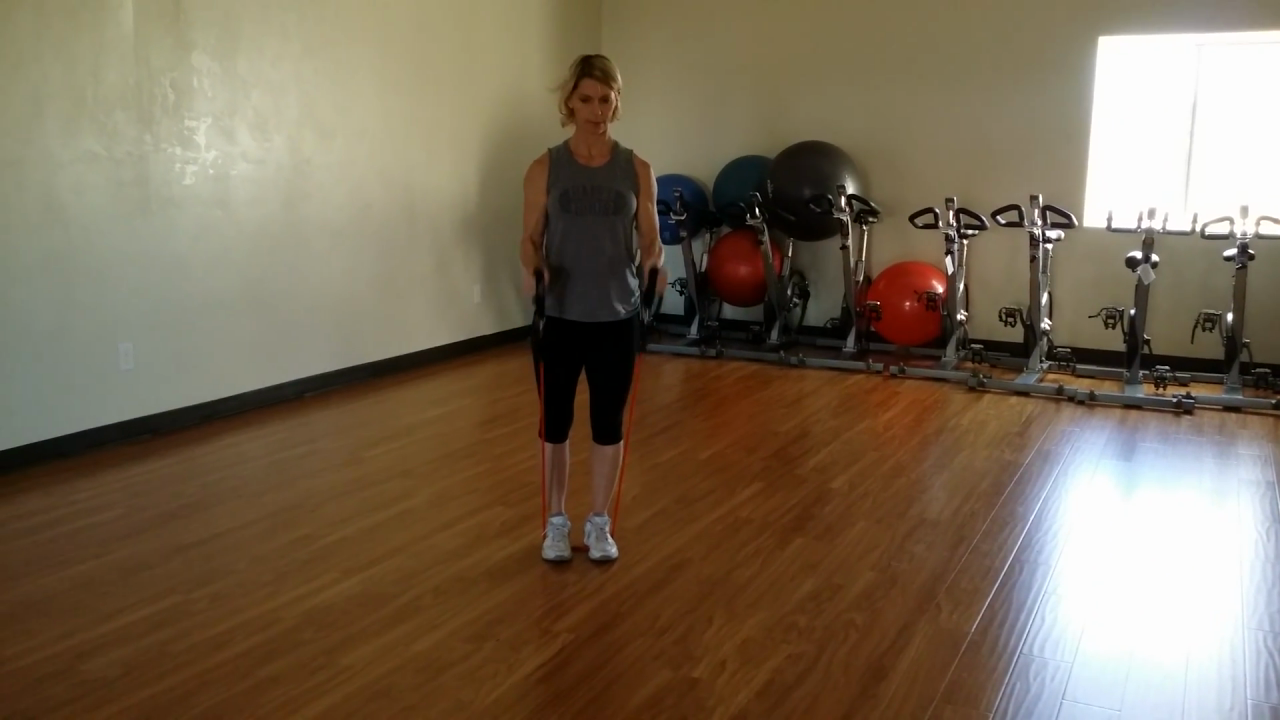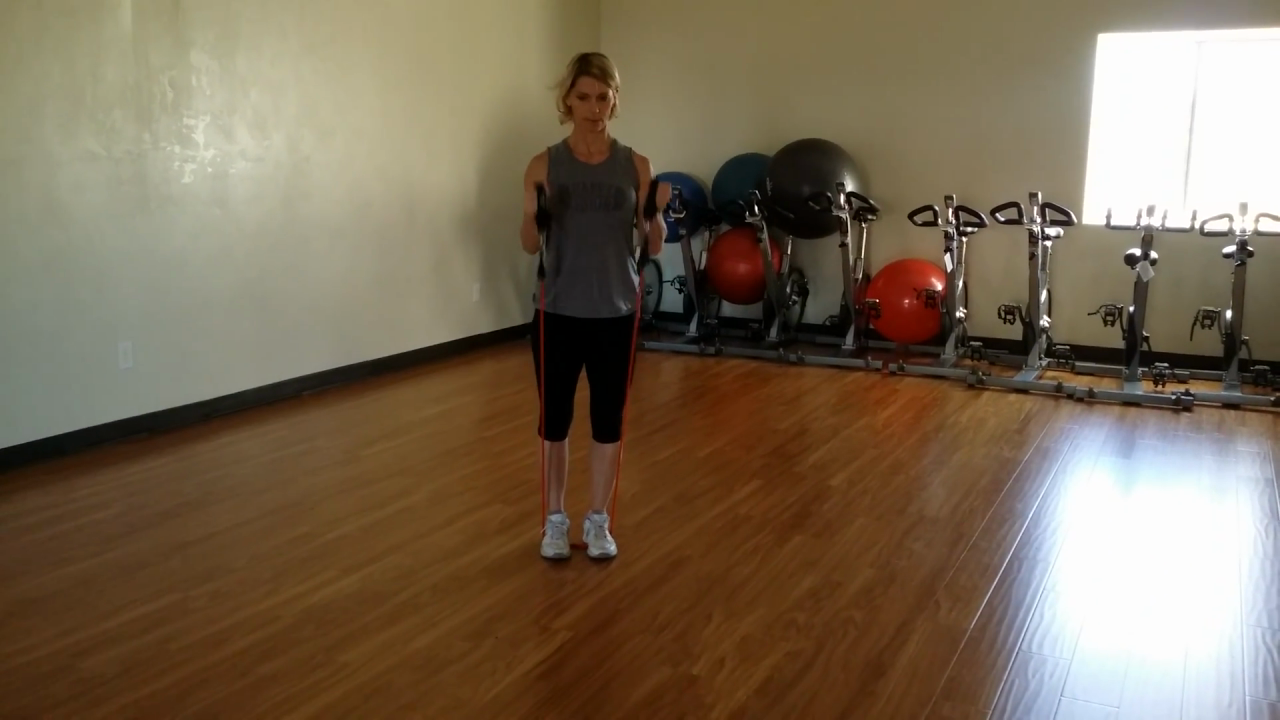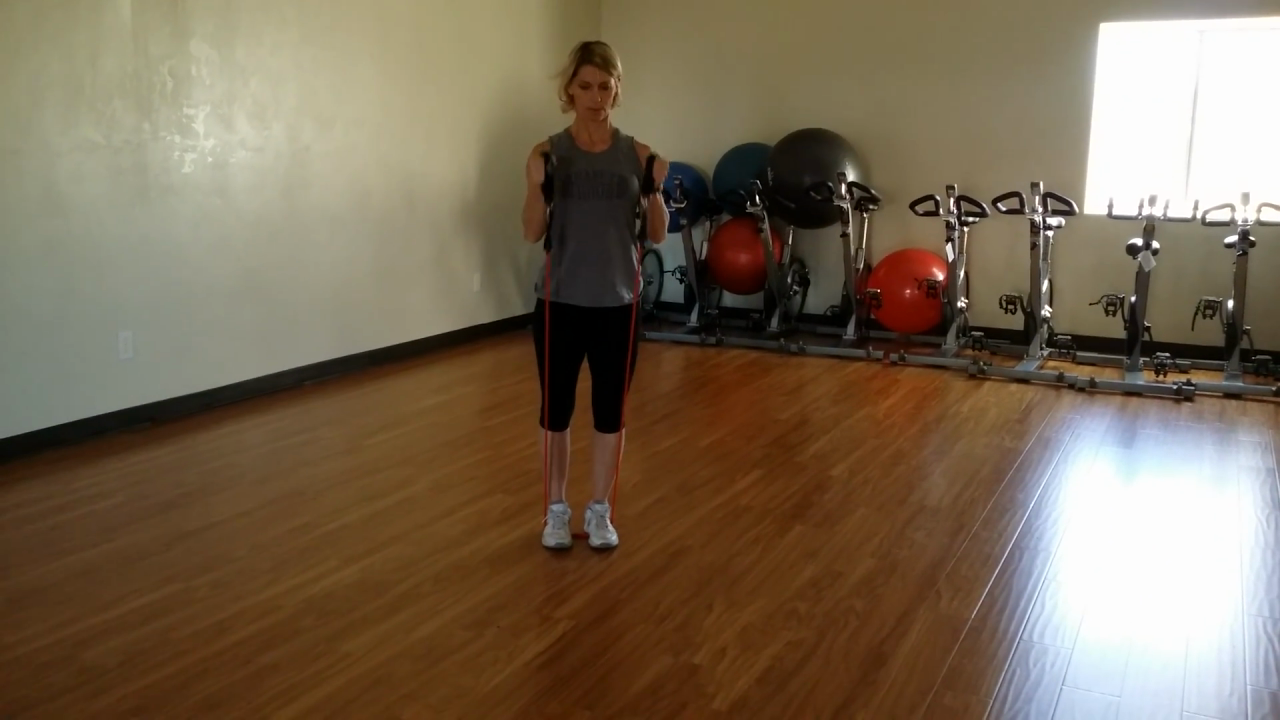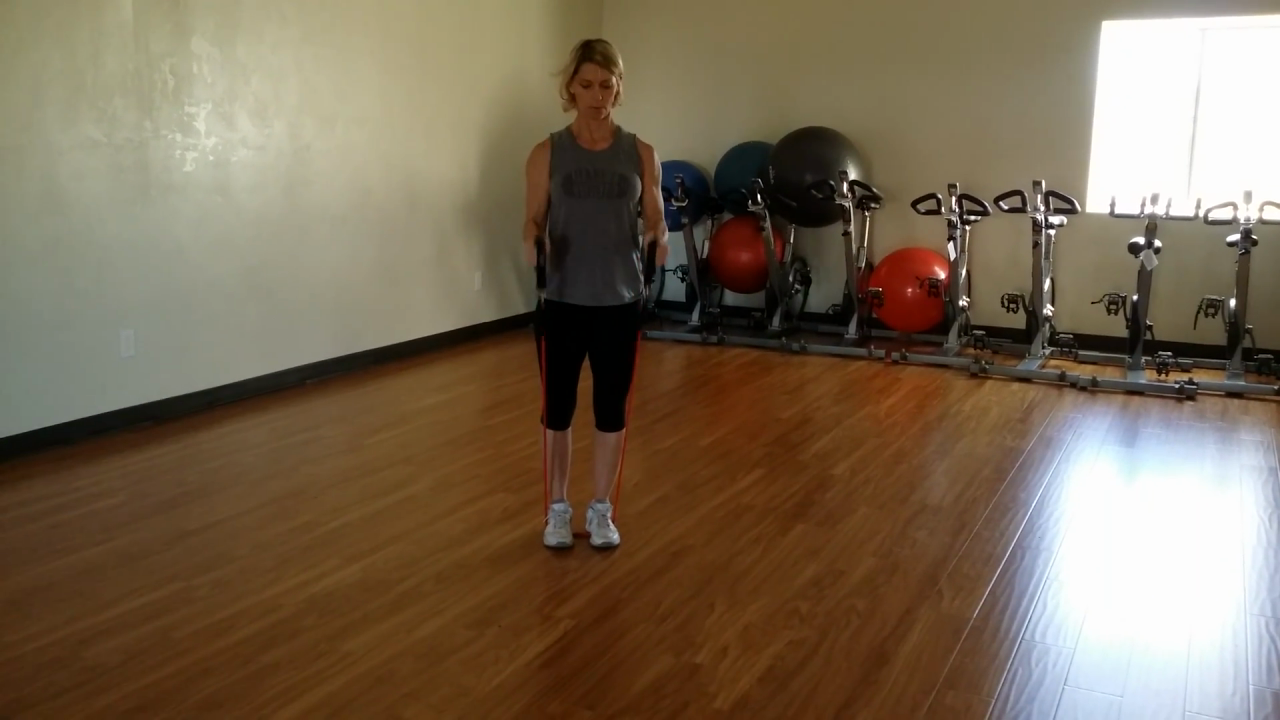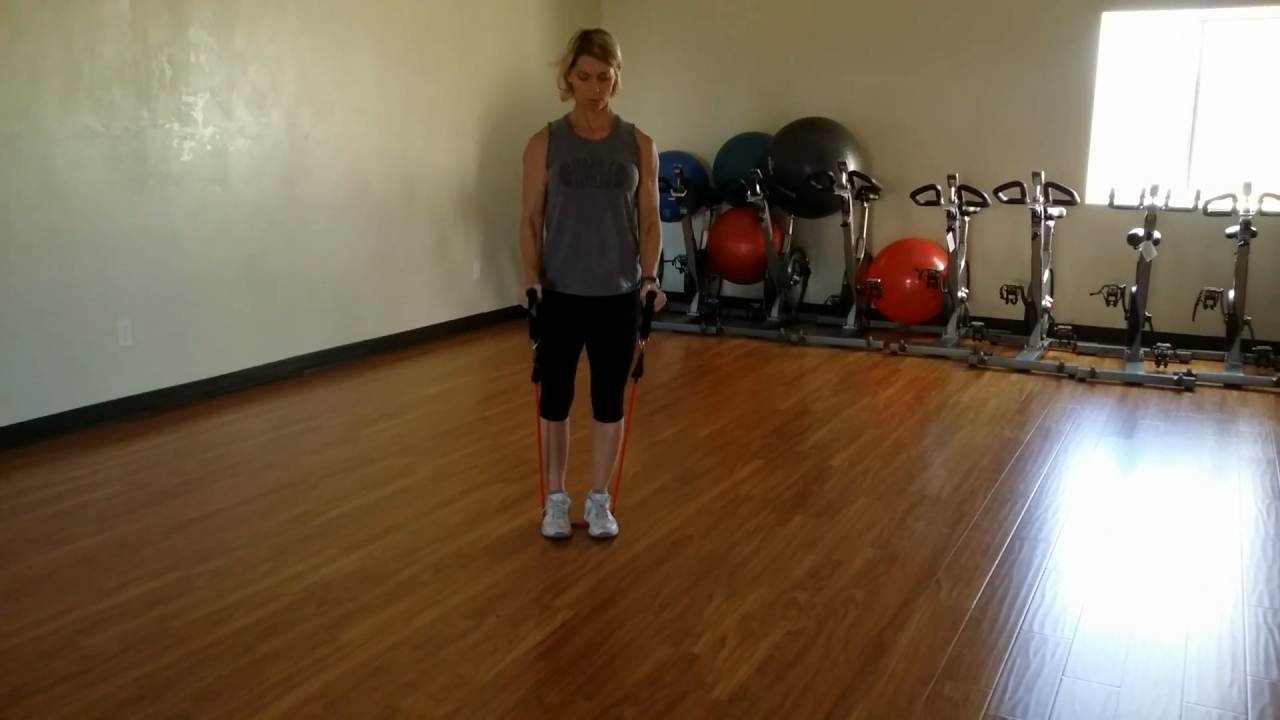
dt=0.3s
person 1, frame 1
left shoulder: (637, 169)
right shoulder: (545, 167)
left elbow: (649, 239)
right elbow: (531, 238)
left wrist: (652, 262)
right wrist: (532, 266)
left hip: (617, 318)
right hip: (558, 318)
left knee: (608, 423)
right knee: (555, 423)
left ankle: (599, 523)
right ankle: (556, 521)
person 1, frame 2
left shoulder: (636, 166)
right shoulder: (544, 164)
left elbow: (653, 245)
right elbow: (528, 244)
left wrist: (656, 214)
right wrist: (531, 213)
left hip: (616, 315)
right hip: (558, 314)
left knee: (608, 420)
right knee: (555, 420)
left ankle: (598, 521)
right ankle: (555, 519)
person 1, frame 3
left shoulder: (637, 154)
right shoulder: (548, 152)
left elbow: (656, 234)
right elbow: (531, 232)
left wrist: (656, 192)
right wrist: (536, 189)
left hip: (618, 303)
right hip: (560, 302)
left knee: (609, 410)
right knee: (556, 410)
left ankle: (599, 511)
right ankle: (556, 509)
person 1, frame 4
left shoulder: (640, 153)
right shoulder: (548, 152)
left elbow: (655, 225)
right elbow: (531, 225)
left wrist: (658, 238)
right wrist: (534, 244)
left hip: (621, 303)
right hip: (562, 302)
left knee: (611, 409)
right knee: (558, 409)
left ankle: (601, 510)
right ankle: (558, 508)
person 1, frame 5
left shoulder: (639, 144)
right shoulder: (545, 143)
left elbow: (649, 221)
right elbow: (531, 219)
left wrist: (650, 276)
right wrist: (530, 275)
left hip: (618, 296)
right hip: (559, 294)
left knee: (609, 399)
right knee: (555, 398)
left ankle: (599, 500)
right ankle: (556, 499)
